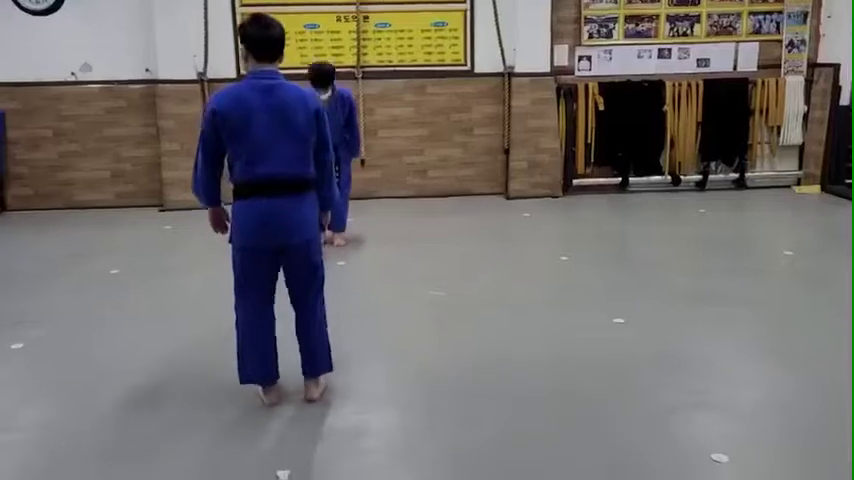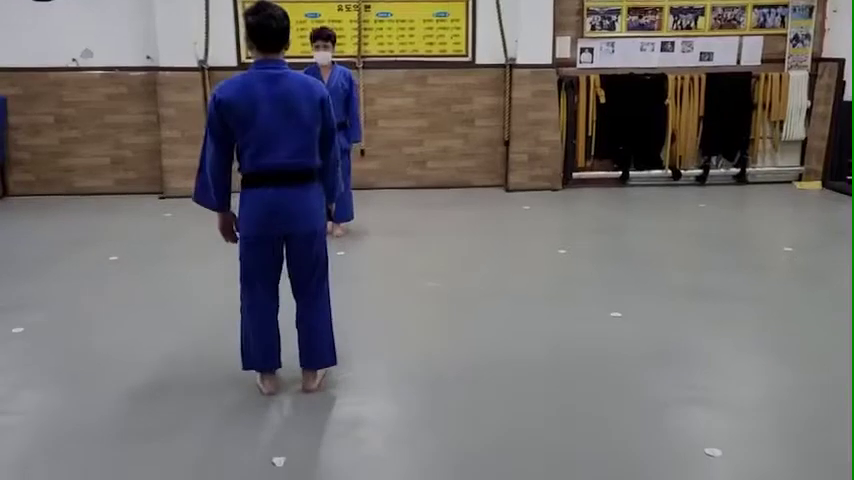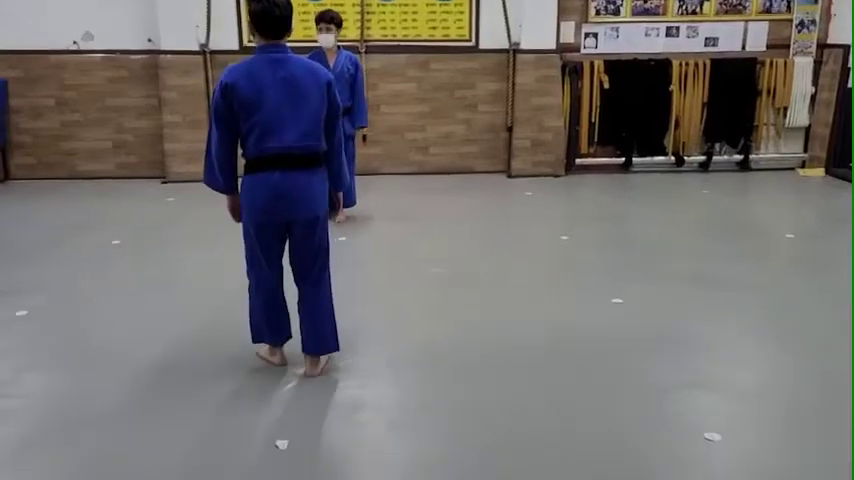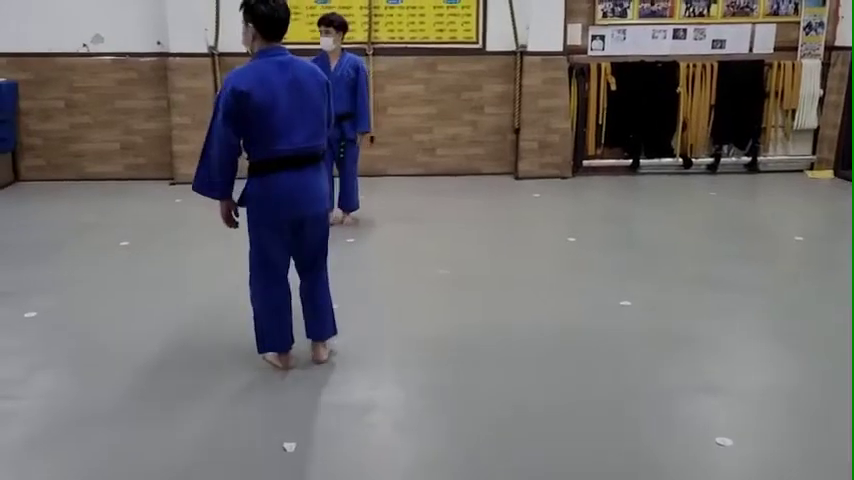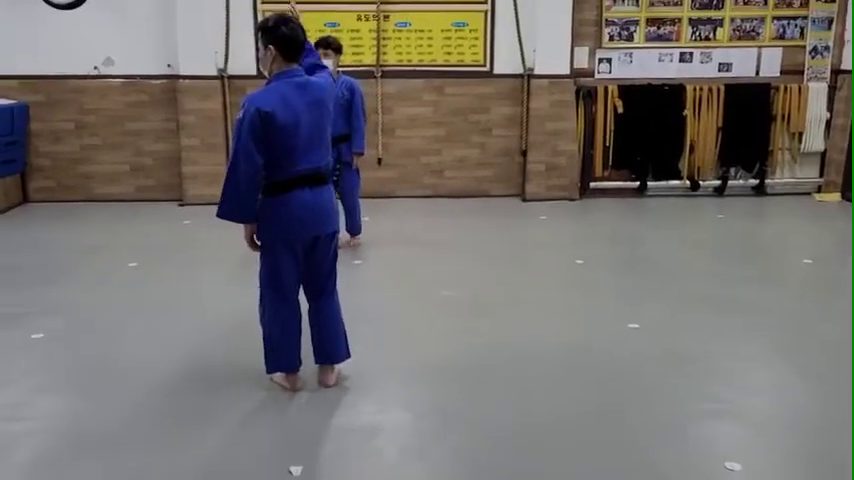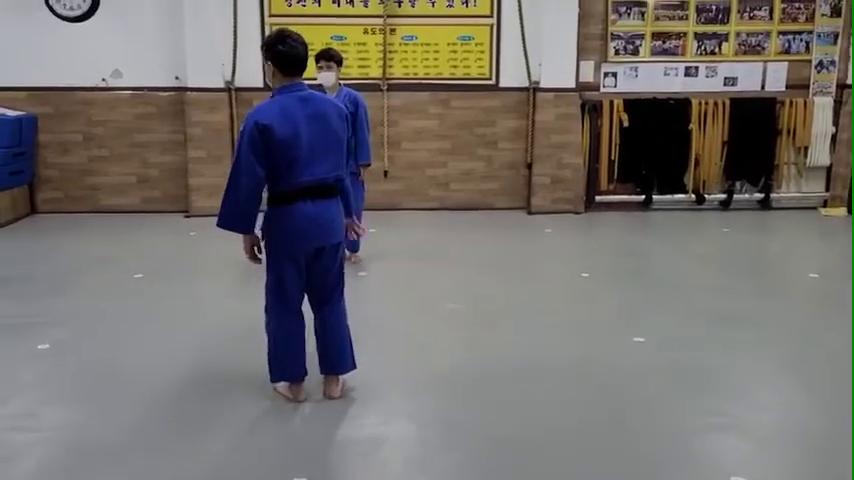
dt=0.4s
person 1, frame 1
left shoulder: (222, 103)
right shoulder: (308, 101)
left elbow: (208, 162)
right elbow: (324, 161)
left wrist: (213, 205)
right wrist: (325, 206)
left hip: (251, 214)
right hip: (299, 210)
left knee: (254, 302)
right knee: (308, 297)
left ankle: (268, 384)
right ankle: (313, 378)
person 1, frame 2
left shoulder: (227, 94)
right shoulder: (314, 90)
left elbow: (217, 157)
right elbow: (330, 153)
left wrist: (221, 209)
right wrist: (329, 198)
left hip: (258, 202)
right hip: (306, 199)
left knee: (258, 291)
right knee: (310, 289)
left ankle: (266, 373)
right ankle: (312, 370)
person 1, frame 3
left shoulder: (233, 78)
right shoulder: (319, 75)
left elbow: (222, 141)
right elbow: (334, 137)
left wrist: (230, 191)
right wrist: (337, 186)
left hip: (261, 186)
right hip: (309, 183)
left knee: (264, 270)
right knee: (313, 273)
left ankle: (274, 344)
right ankle: (315, 354)
person 1, frame 4
left shoulder: (239, 82)
right shoulder: (314, 73)
left elbow: (223, 144)
left wrist: (223, 196)
left hip: (268, 188)
right hip: (313, 182)
left knee: (269, 272)
right knee: (314, 267)
left ankle: (279, 350)
right ankle: (320, 342)
person 1, frame 5
left shoulder: (259, 103)
right shoulder: (323, 88)
left elbow: (247, 167)
left wrist: (247, 219)
right wrist: (298, 36)
left hip: (283, 208)
right hip: (322, 202)
left knee: (279, 292)
right knee: (323, 288)
left ankle: (288, 370)
right ankle: (328, 366)
person 1, frame 6
left shoulder: (261, 117)
right shoulder: (334, 109)
left elbow: (249, 178)
left wrist: (246, 230)
right wrist: (347, 212)
left hip: (286, 219)
right hip: (329, 215)
left knee: (284, 302)
right knee: (329, 299)
left ankle: (292, 381)
right ankle: (334, 378)
person 2, frame 1
left shoulder: (345, 97)
left elbow: (352, 127)
left wrist: (353, 152)
left hip: (339, 152)
left knee: (339, 190)
left ankle: (337, 230)
person 2, frame 2
left shoulder: (346, 76)
right shoulder: (306, 76)
left elbow: (353, 109)
left wrist: (353, 137)
left hip: (338, 137)
left knee: (340, 179)
left ankle: (338, 221)
person 2, frame 3
left shoulder: (351, 61)
right shoulder: (311, 61)
left elbow: (358, 94)
left wrist: (359, 123)
left hip: (343, 122)
left knee: (344, 165)
left ankle: (340, 207)
person 2, frame 4
left shoulder: (355, 64)
right shoulder: (315, 64)
left elbow: (362, 99)
left wrist: (362, 129)
left hip: (346, 127)
left knee: (348, 171)
left ankle: (346, 210)
person 2, frame 5
left shoulder: (351, 86)
left elbow: (358, 121)
left wrist: (357, 151)
left hip: (343, 149)
left knee: (349, 194)
left ankle: (354, 233)
person 2, frame 6
left shoulder: (353, 98)
left elbow: (362, 133)
left wrist: (363, 164)
left hip: (348, 163)
left knee: (352, 208)
left ankle: (353, 249)
